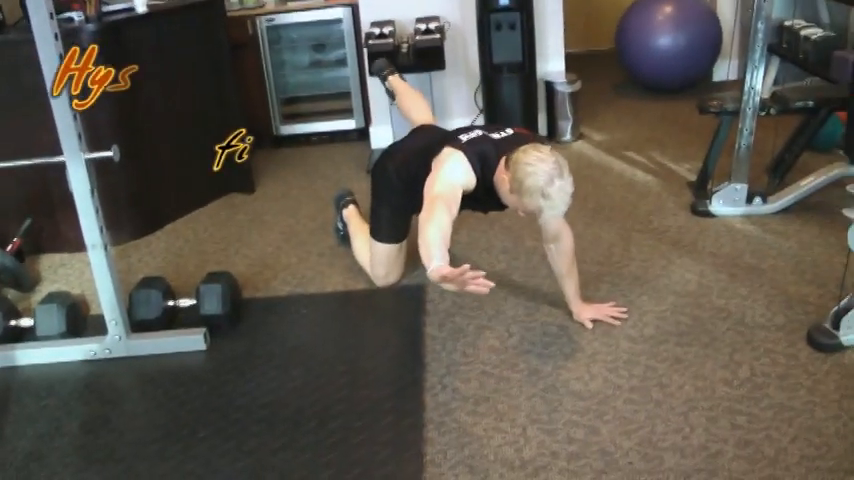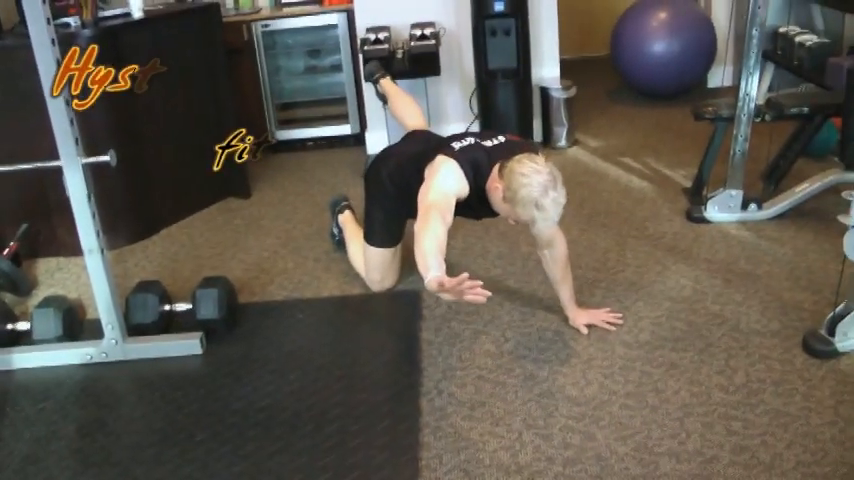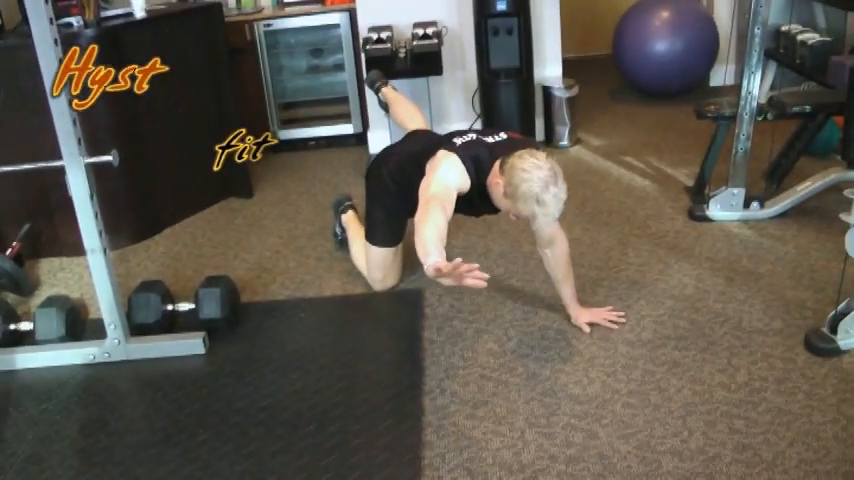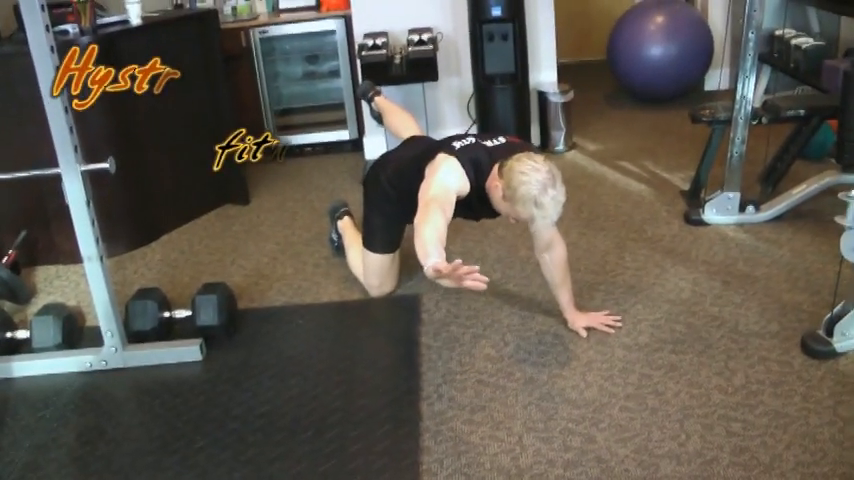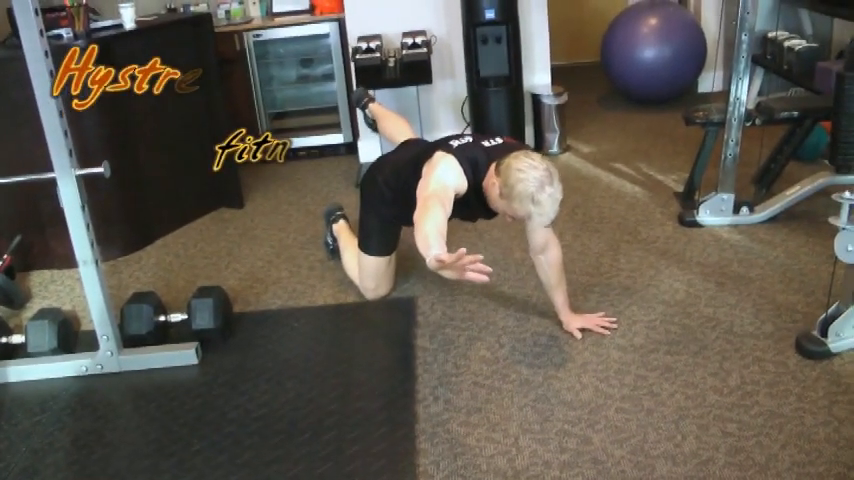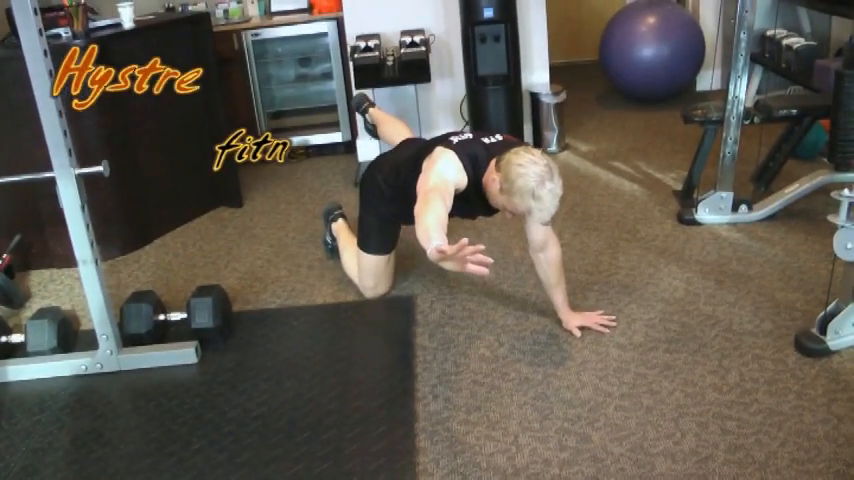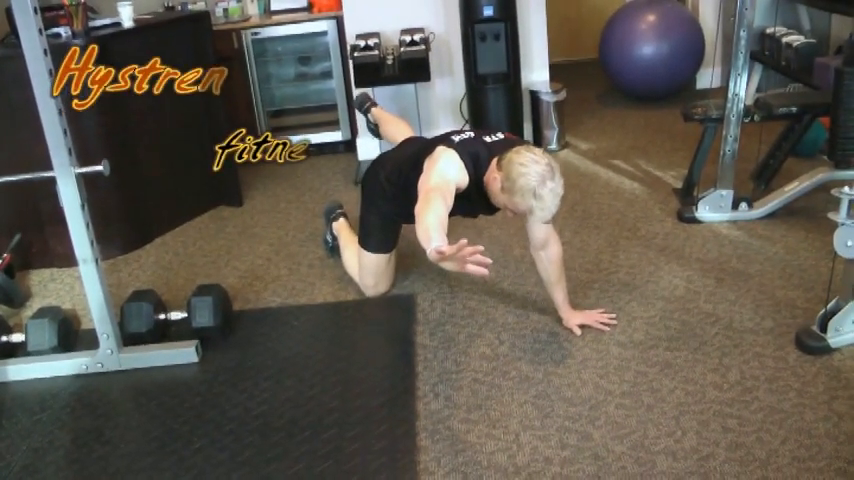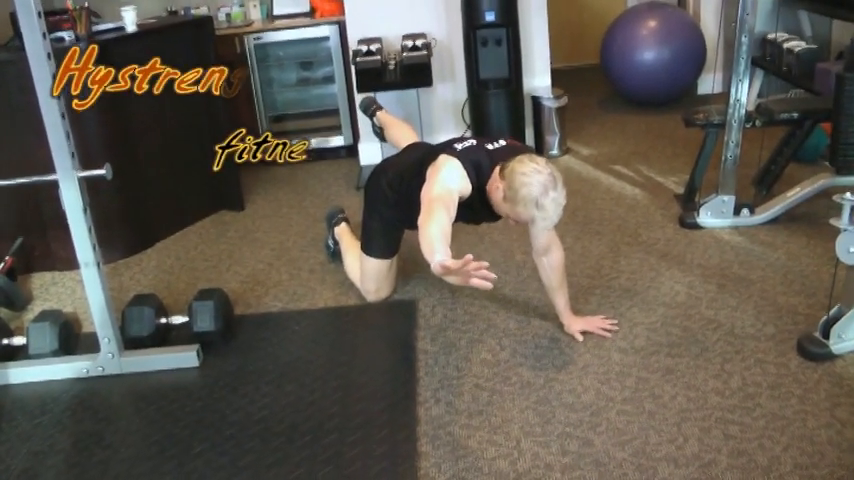
dt=0.3s
person 1, frame 1
left shoulder: (538, 161)
right shoulder: (457, 167)
left elbow: (557, 236)
right elbow: (437, 213)
left wrist: (577, 304)
right wrist: (438, 269)
left hip: (431, 144)
right hip: (397, 175)
left knee: (426, 126)
right knee: (385, 278)
left ankle: (391, 77)
right ankle: (348, 210)
person 1, frame 2
left shoulder: (532, 167)
right shoulder: (450, 174)
left elbow: (551, 241)
right elbow: (431, 221)
left wrist: (572, 309)
right wrist: (435, 278)
left hip: (423, 148)
right hip: (390, 179)
left knee: (419, 131)
right knee: (380, 282)
left ankle: (382, 80)
right ankle: (344, 215)
person 1, frame 3
left shoulder: (531, 167)
right shoulder: (452, 168)
left elbow: (551, 240)
right elbow: (431, 212)
left wrist: (574, 307)
right wrist: (434, 263)
left hip: (423, 149)
right hip: (391, 178)
left knee: (419, 131)
right knee: (382, 282)
left ankle: (383, 88)
right ankle: (347, 215)
person 1, frame 4
left shoulder: (530, 171)
right shoulder: (451, 172)
left elbow: (549, 245)
right elbow: (430, 214)
left wrist: (571, 312)
right wrist: (435, 264)
right hip: (388, 186)
left knee: (415, 139)
right knee: (379, 288)
left ankle: (375, 98)
right ankle: (343, 221)
person 1, frame 5
left shoulder: (525, 173)
right shoulder: (448, 170)
left elbow: (544, 247)
right elbow: (431, 210)
left wrist: (566, 314)
right wrist: (437, 256)
right hip: (385, 188)
right knee: (374, 290)
left ankle: (369, 106)
right ankle: (338, 224)
person 1, frame 6
left shoulder: (524, 173)
right shoulder: (449, 165)
left elbow: (543, 245)
right elbow: (430, 204)
left wrist: (565, 312)
right wrist: (437, 247)
right hip: (384, 187)
right knee: (373, 288)
left ankle: (370, 111)
right ankle: (337, 224)
person 1, frame 7
left shoulder: (526, 170)
right shoulder: (449, 165)
left elbow: (544, 243)
right elbow: (431, 204)
left wrist: (566, 310)
right wrist: (437, 248)
right hip: (386, 185)
right knee: (374, 287)
left ankle: (372, 111)
right ankle: (338, 222)
person 1, frame 8
left shoulder: (529, 177)
right shoulder: (452, 174)
left elbow: (546, 250)
right elbow: (433, 216)
left wrist: (567, 316)
right wrist: (441, 262)
left hip: (419, 163)
right hip: (389, 192)
right knee: (375, 292)
left ankle: (378, 114)
right ankle: (340, 227)
